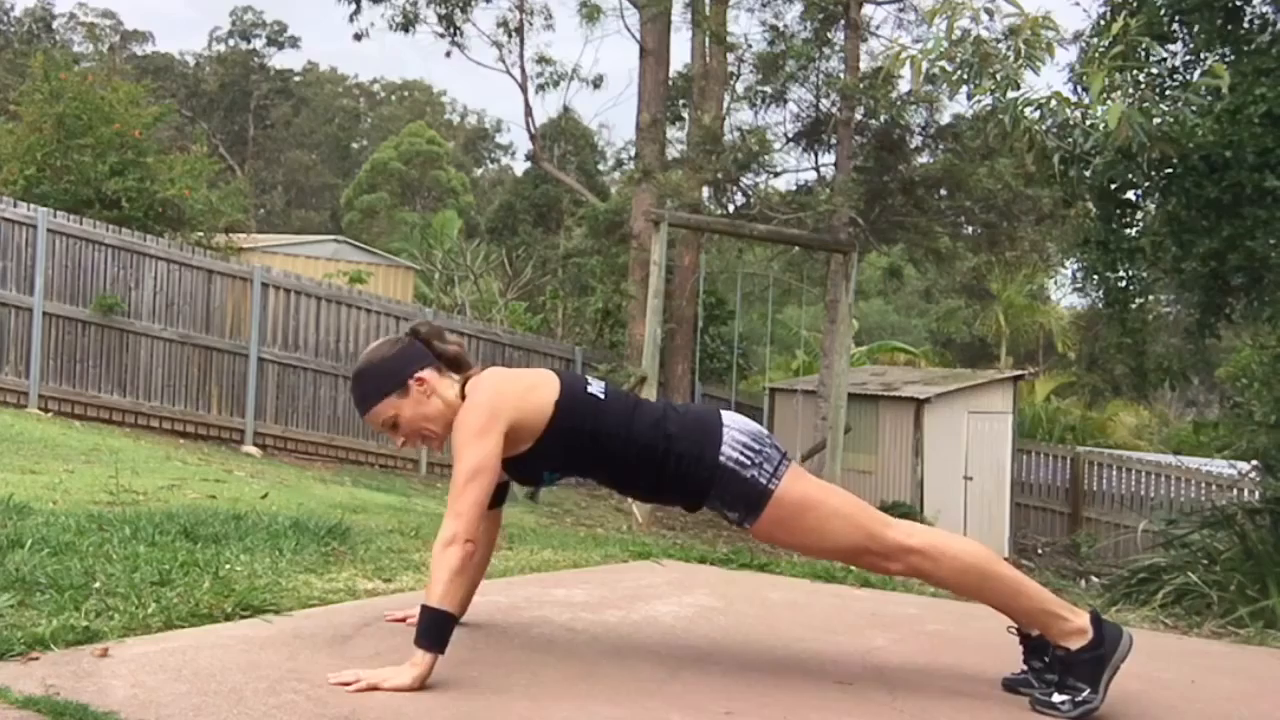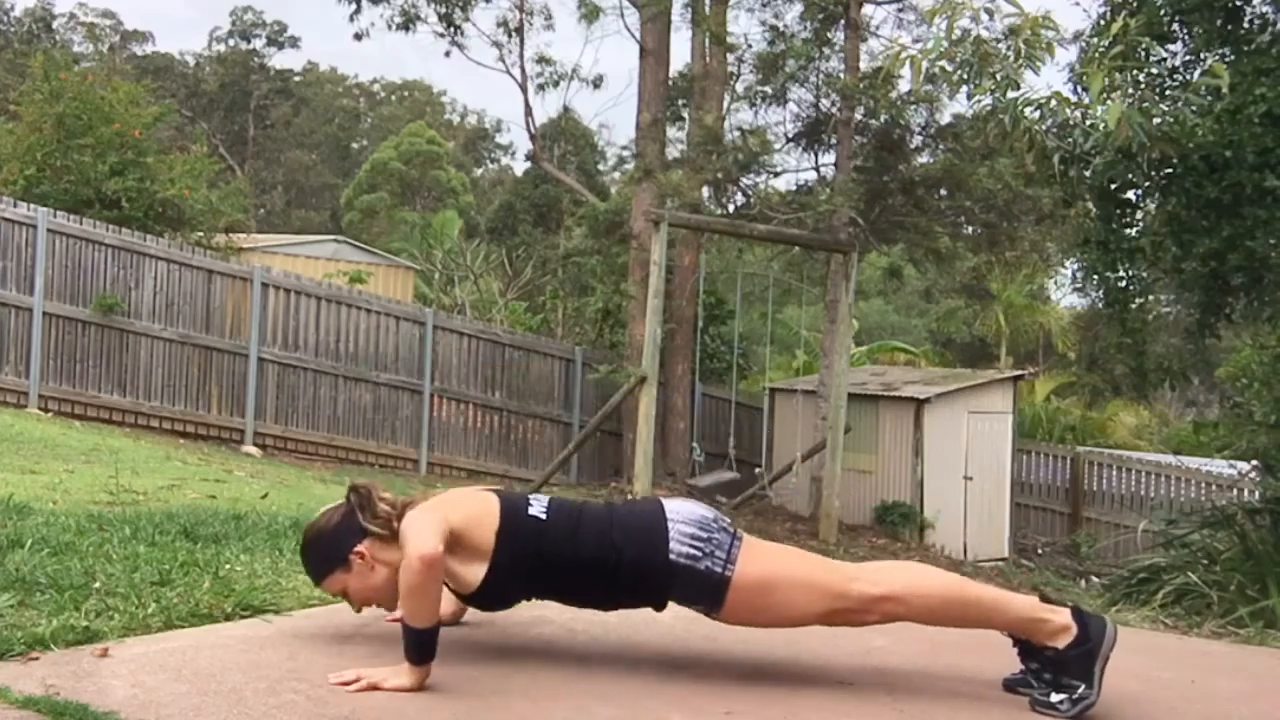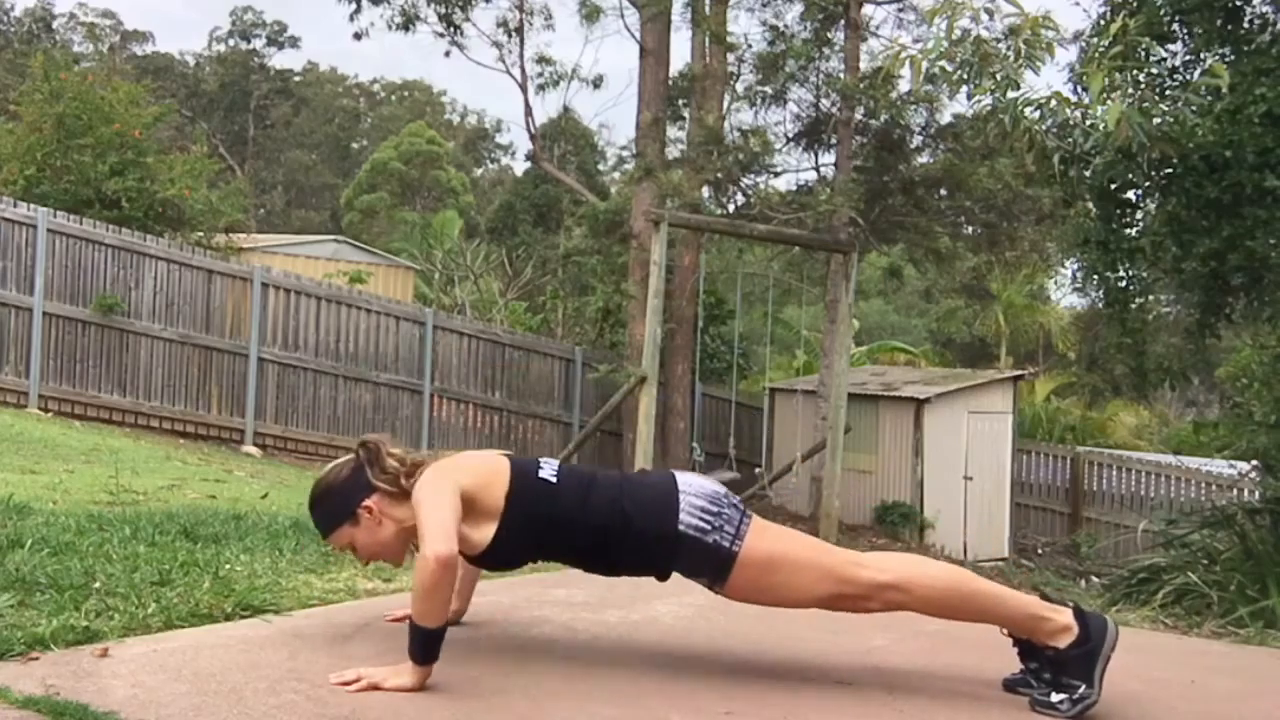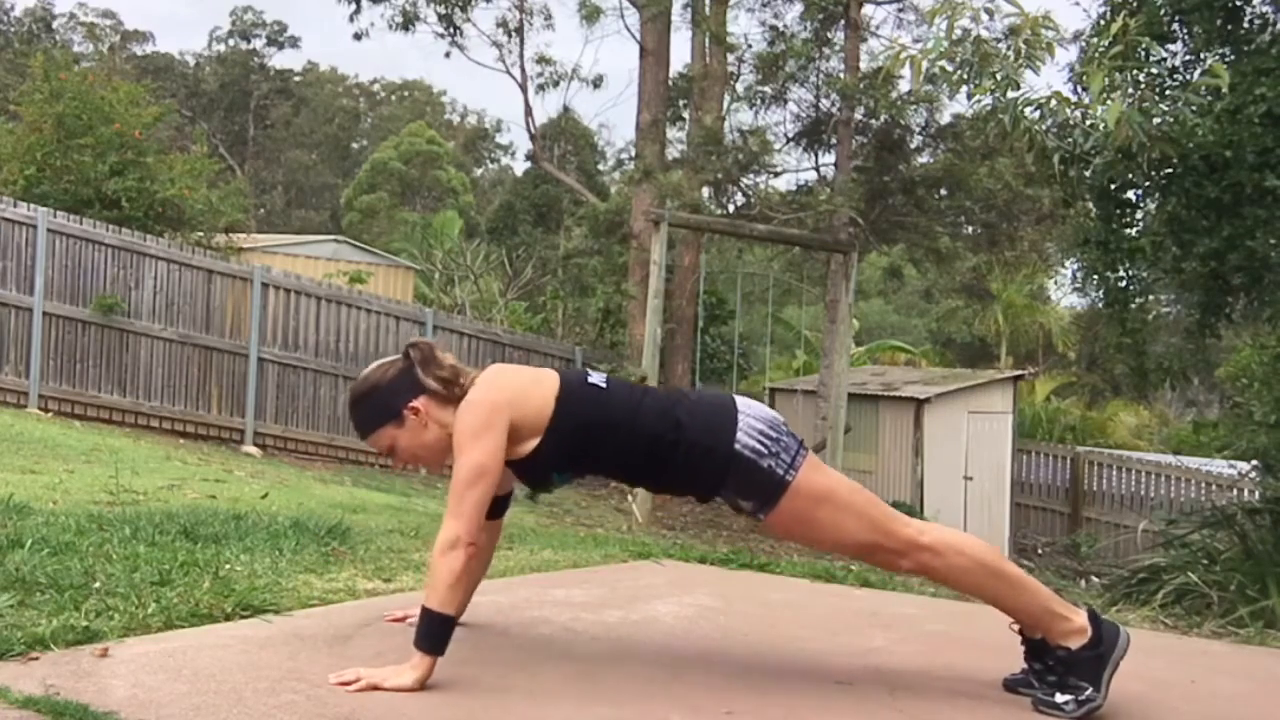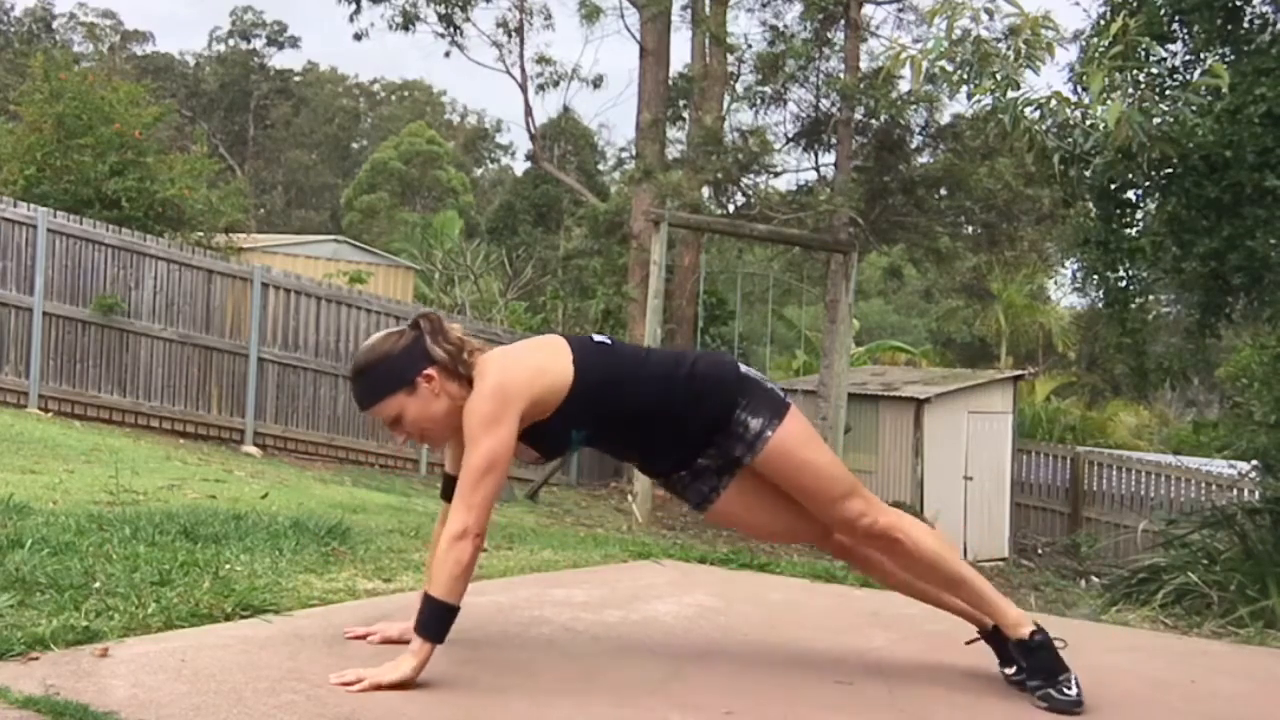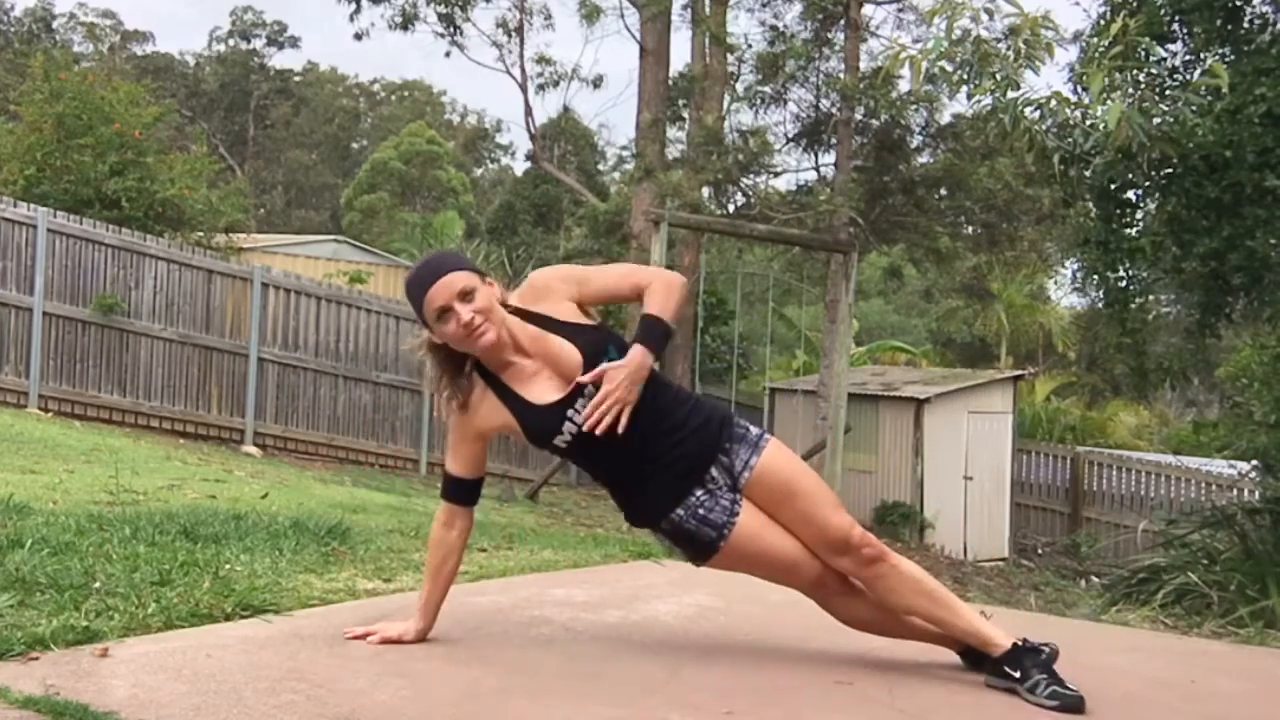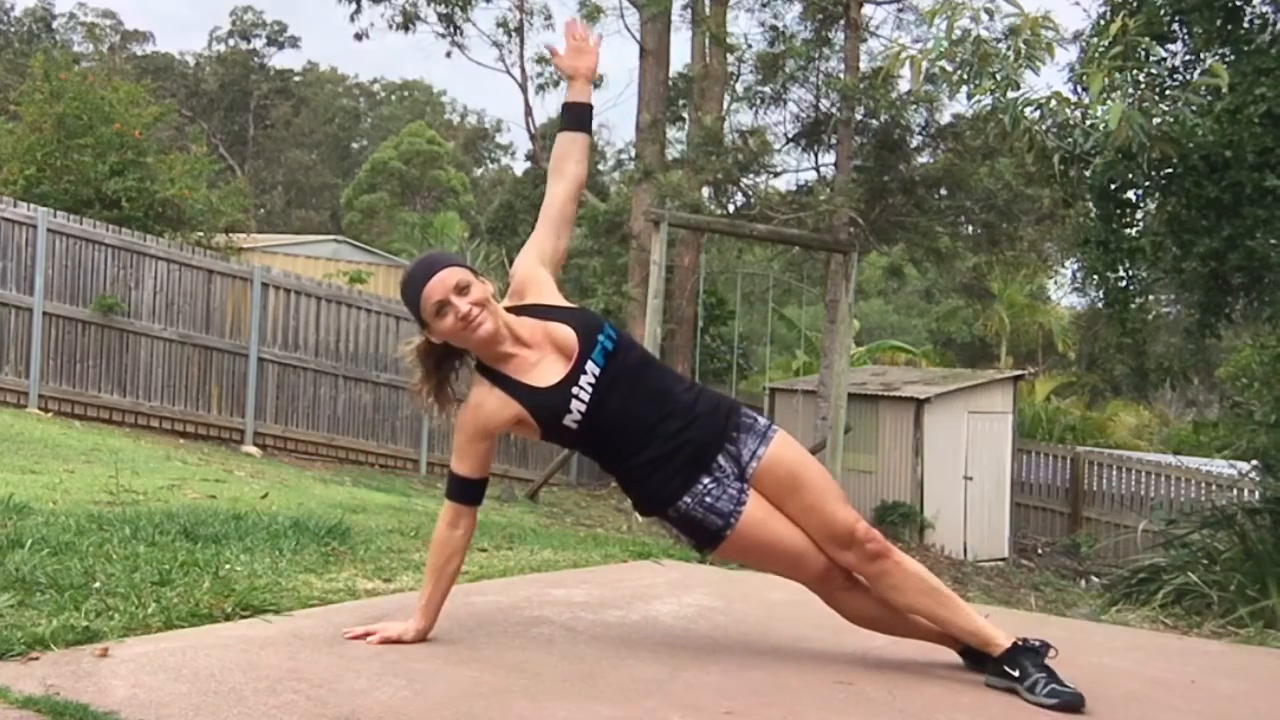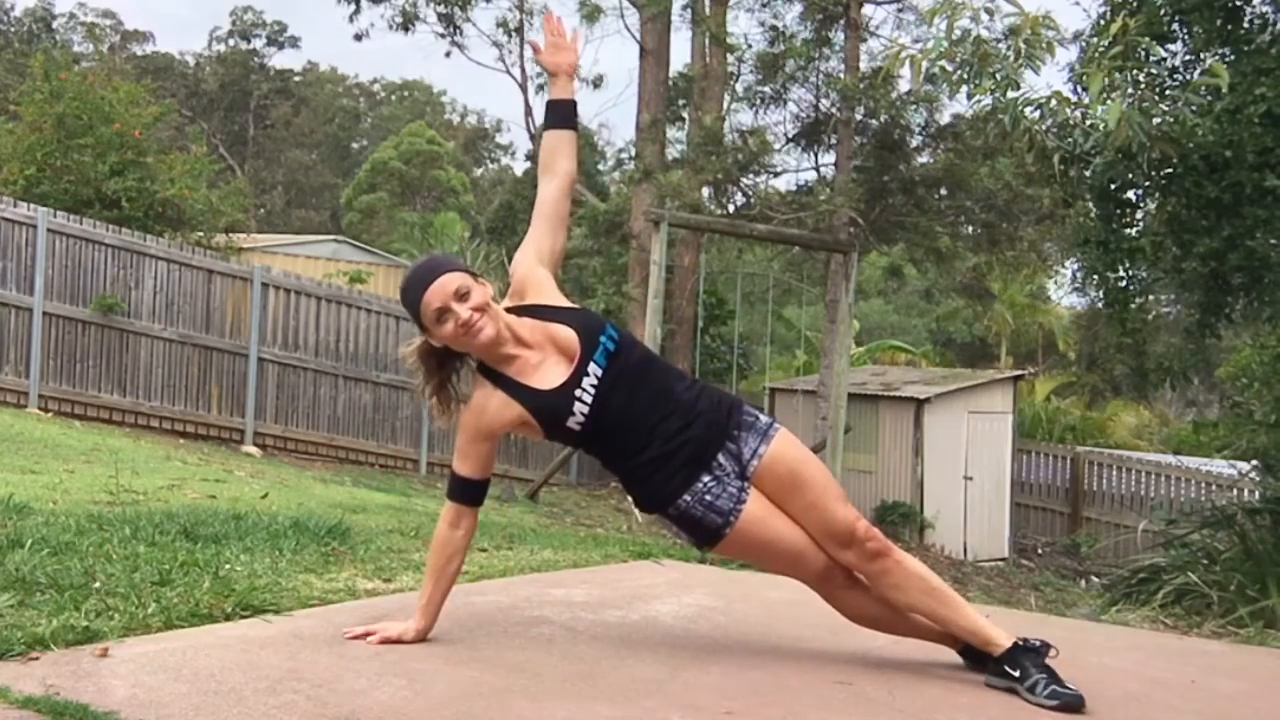
dt=0.5s
person 1, frame 1
left shoulder: (485, 401)
right shoulder: (482, 413)
left elbow: (458, 535)
right elbow: (483, 530)
right wrist: (439, 611)
left hip: (718, 456)
right hip: (704, 460)
left knee: (889, 544)
right knee: (883, 548)
left ankle: (1079, 634)
right ankle: (1048, 636)
person 1, frame 2
left shoulder: (423, 525)
right shoulder: (445, 521)
left elbow: (422, 562)
right wrist: (453, 605)
left hip: (669, 550)
right hip: (657, 540)
left knee: (861, 593)
right knee: (851, 592)
left ankle: (1062, 628)
right ankle: (1039, 616)
person 1, frame 3
left shoulder: (434, 487)
right shoulder: (451, 483)
left elbow: (437, 558)
right wrist: (444, 607)
left hip: (676, 520)
right hip: (663, 511)
left knee: (863, 582)
right knee: (854, 581)
left ankle: (1064, 629)
right ankle: (1042, 624)
person 1, frame 4
left shoulder: (482, 408)
right shoulder: (488, 413)
left elbow: (457, 539)
right elbow: (485, 525)
right wrist: (443, 613)
left hip: (731, 443)
right hip: (709, 452)
left knee: (900, 542)
right knee: (886, 547)
left ankle: (1079, 634)
right ankle: (1049, 638)
person 1, frame 5
left shoulder: (497, 386)
right shoulder: (470, 403)
left elbow: (466, 532)
right elbow: (453, 511)
left wrist: (419, 652)
right wrist: (419, 619)
left hip: (725, 402)
right hip: (684, 455)
left knee: (862, 519)
right knee: (836, 541)
left ankle: (1018, 629)
right ankle: (1004, 635)
person 1, frame 6
left shoulder: (541, 292)
right shoulder: (480, 412)
left elbow: (667, 284)
right elbow: (454, 515)
left wrist: (638, 355)
right wrist: (420, 621)
left hip: (718, 437)
right hip: (674, 499)
left knee: (854, 548)
right knee: (827, 584)
left ankle: (1005, 649)
right ankle: (981, 651)
person 1, frame 7
left shoulder: (529, 286)
right shoulder: (487, 407)
left elbow: (565, 186)
right elbow: (459, 516)
left wrist: (579, 87)
right wrist: (421, 622)
left hip: (725, 427)
right hip: (685, 488)
left knee: (859, 544)
right knee: (833, 578)
left ankle: (1001, 648)
right ankle: (981, 650)
person 1, frame 8
left shoulder: (528, 285)
right shoulder: (489, 410)
left elbow: (555, 182)
right elbow: (459, 516)
left wrist: (563, 81)
right wrist: (420, 621)
left hip: (728, 425)
right hip: (685, 485)
left knee: (860, 544)
right knee: (832, 576)
left ankle: (1004, 649)
right ankle: (982, 650)
